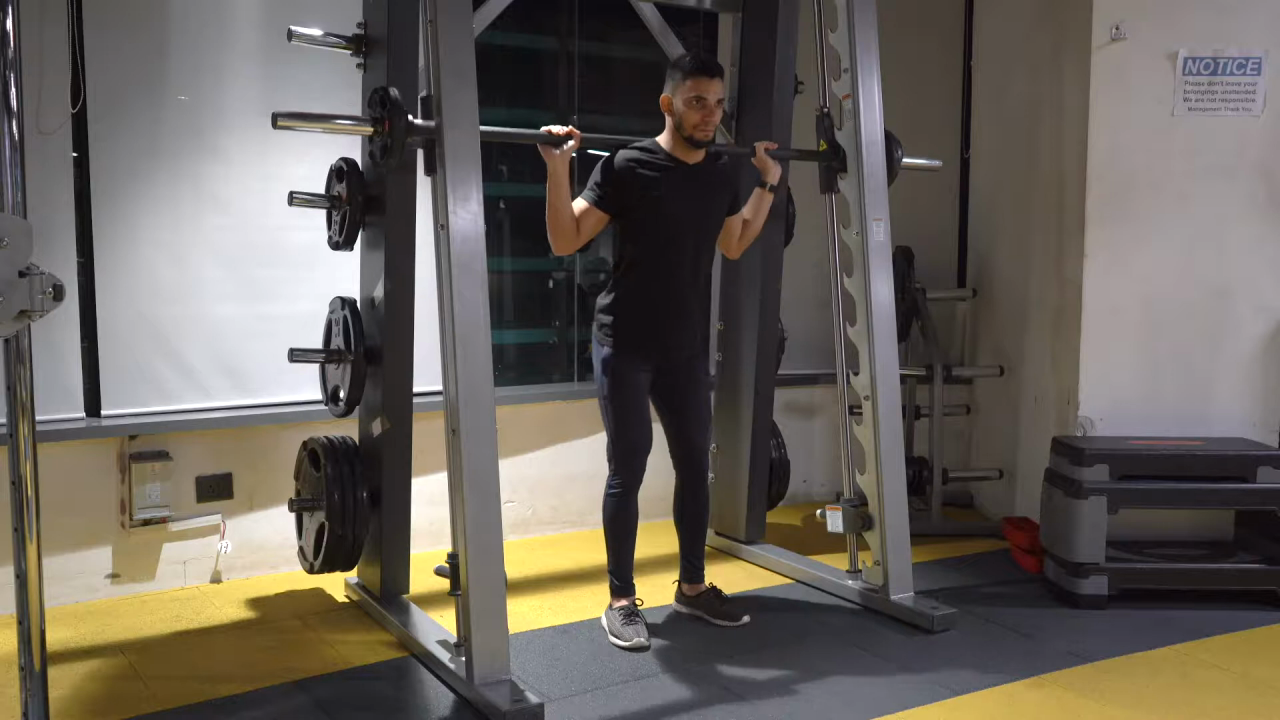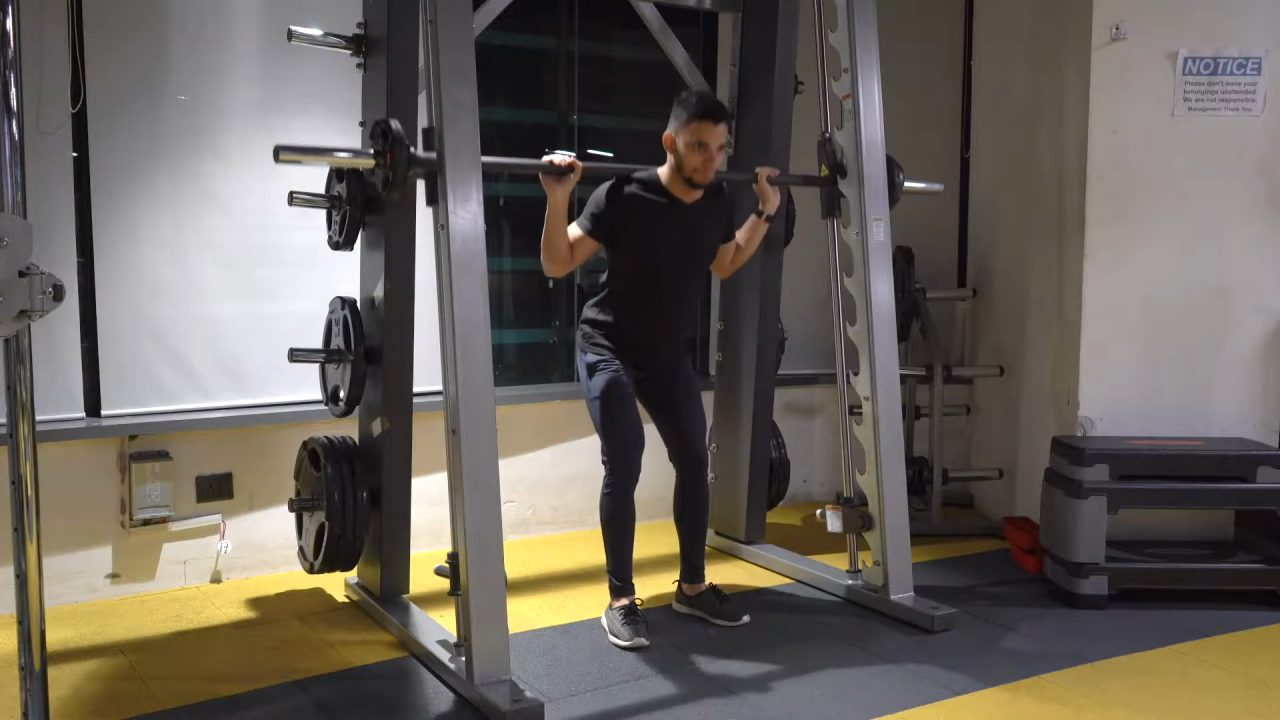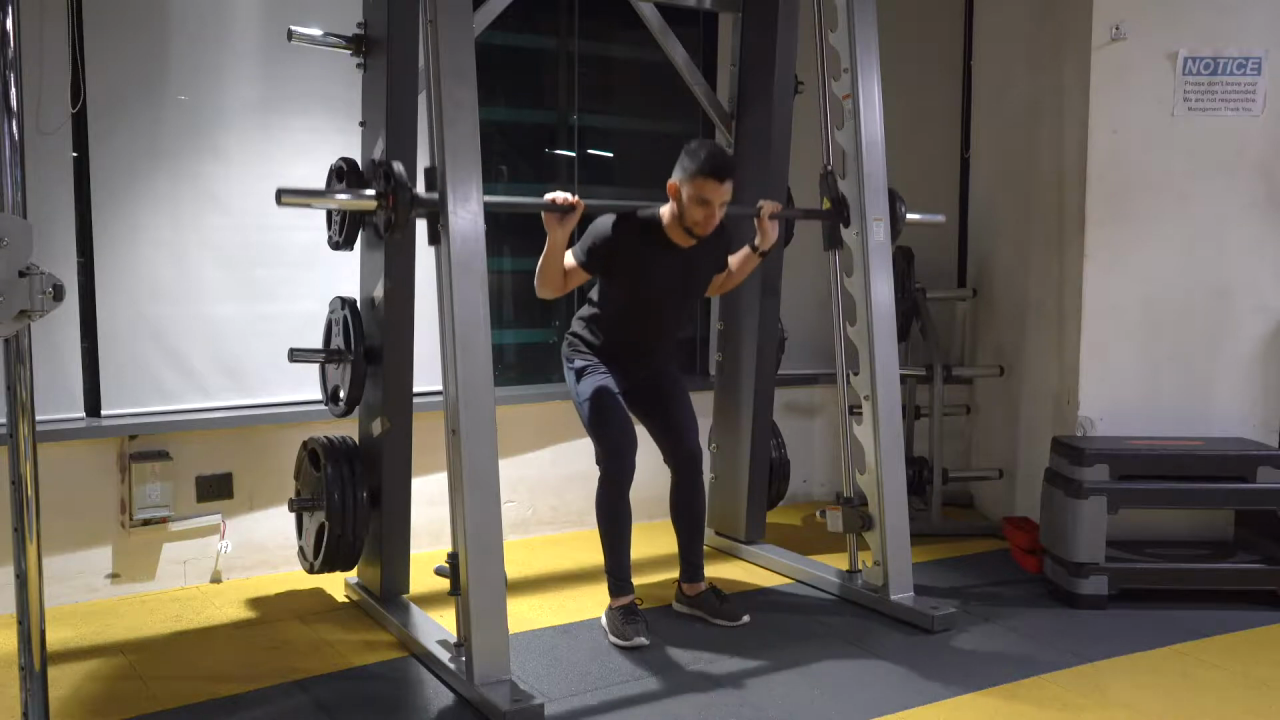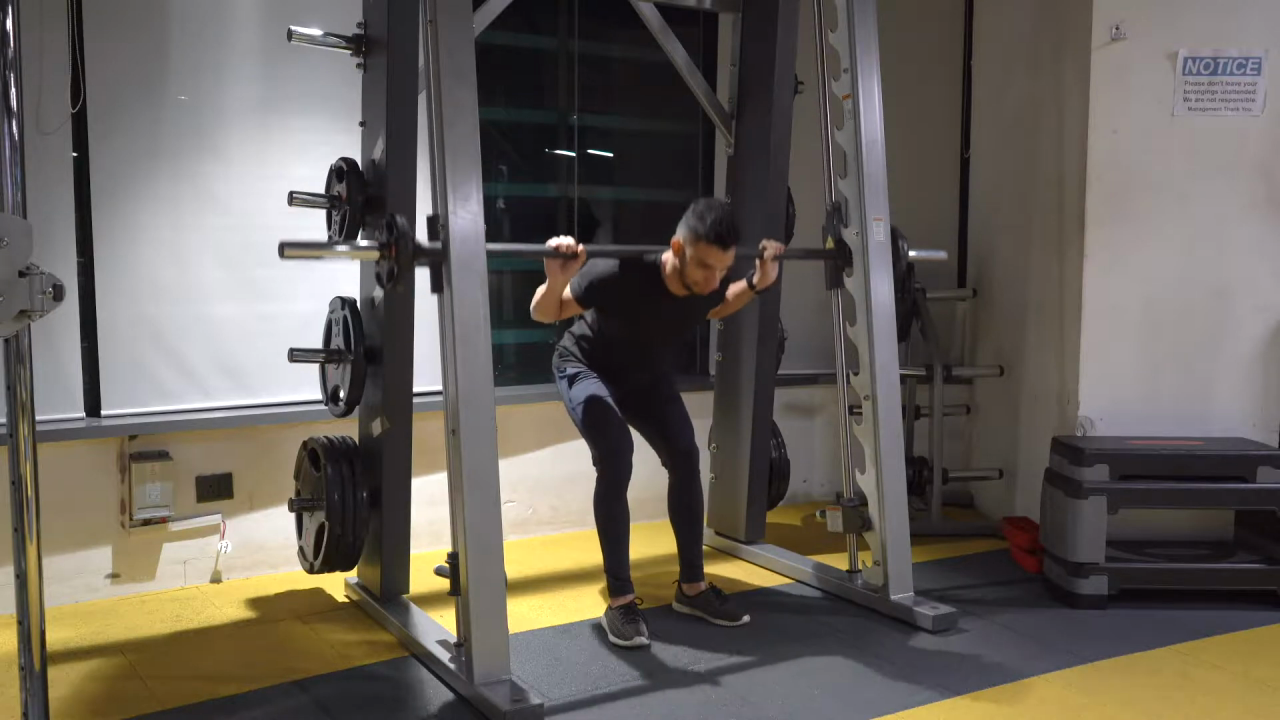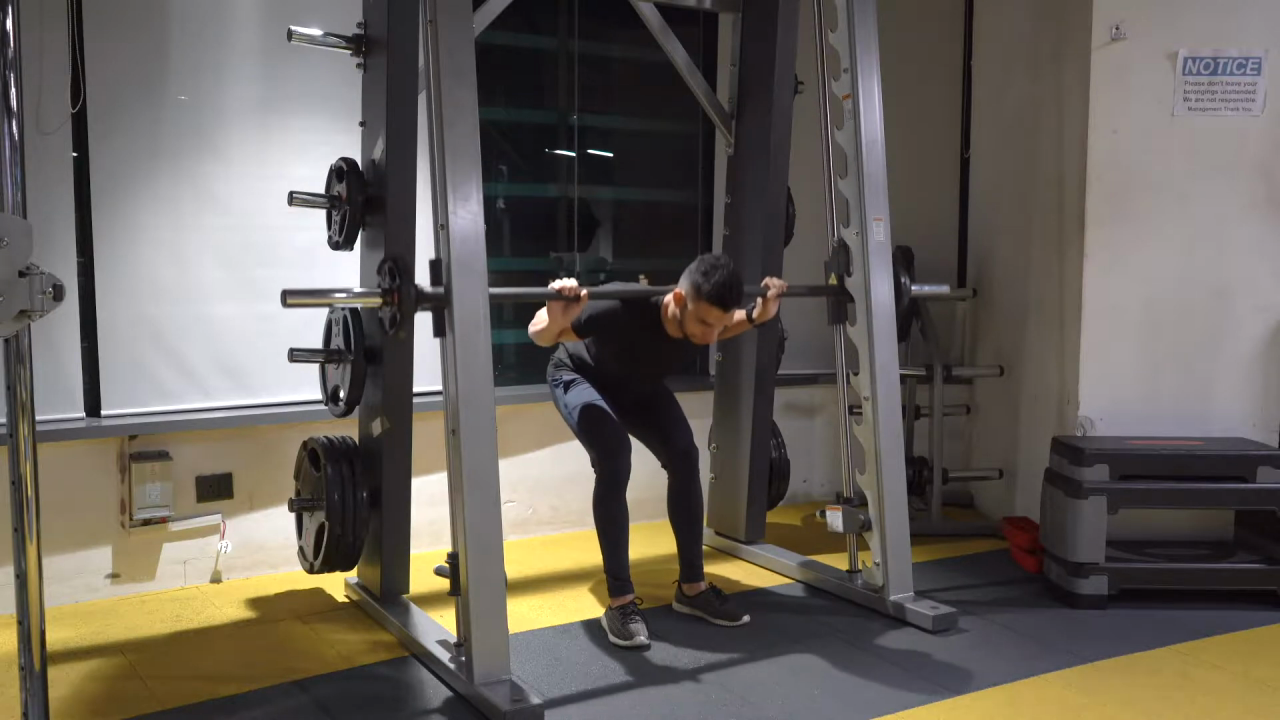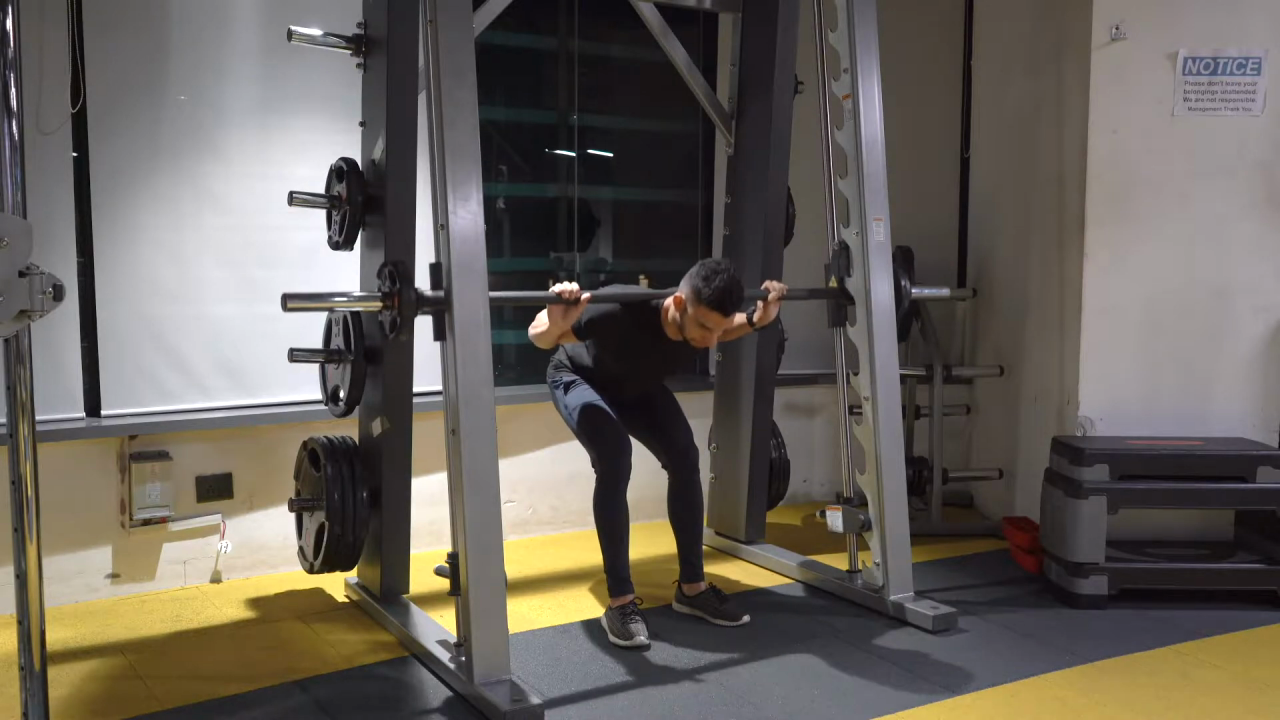
dt=0.4s
person 1, frame 1
left shoulder: (722, 174)
right shoulder: (628, 168)
left elbow: (734, 245)
right elbow: (565, 241)
left wrist: (768, 184)
right wrist: (558, 168)
left hip: (685, 347)
right hip: (625, 346)
left knee: (694, 463)
right knee: (629, 468)
left ankle: (692, 586)
right ankle: (620, 600)
person 1, frame 2
left shoulder: (719, 202)
right shoulder: (624, 197)
left elbow: (725, 264)
right elbow: (557, 264)
left wrist: (766, 211)
right wrist: (557, 199)
left hip: (669, 353)
right hip: (609, 351)
left knee: (694, 460)
right knee: (624, 465)
left ankle: (692, 586)
right ankle: (621, 601)
person 1, frame 3
left shoulder: (714, 239)
right shoulder: (620, 233)
left elbow: (716, 284)
right elbow: (548, 289)
left wrist: (761, 244)
right wrist: (557, 236)
left hip: (655, 361)
right hip: (596, 358)
left knee: (688, 458)
right knee: (619, 461)
left ankle: (692, 586)
right ankle: (620, 601)
person 1, frame 4
left shoulder: (709, 282)
right shoulder: (620, 275)
right elbow: (543, 314)
left wrist: (759, 281)
right wrist: (557, 281)
left hip: (647, 373)
right hip: (587, 367)
left knee: (685, 457)
right knee: (616, 458)
left ankle: (692, 586)
right ankle: (620, 600)
person 1, frame 5
left shoulder: (705, 319)
right shoulder: (620, 311)
right elbow: (539, 336)
left wrist: (758, 315)
right wrist: (555, 319)
left hip: (640, 384)
right hip: (582, 377)
left knee: (684, 456)
right knee: (614, 459)
left ankle: (692, 586)
right ankle: (621, 601)
person 1, frame 6
left shoulder: (705, 322)
right shoulder: (620, 315)
right elbow: (538, 336)
left wrist: (757, 319)
right wrist: (556, 323)
left hip: (639, 384)
right hip: (581, 379)
left knee: (684, 458)
right knee: (615, 459)
left ankle: (692, 586)
right ankle: (621, 601)
